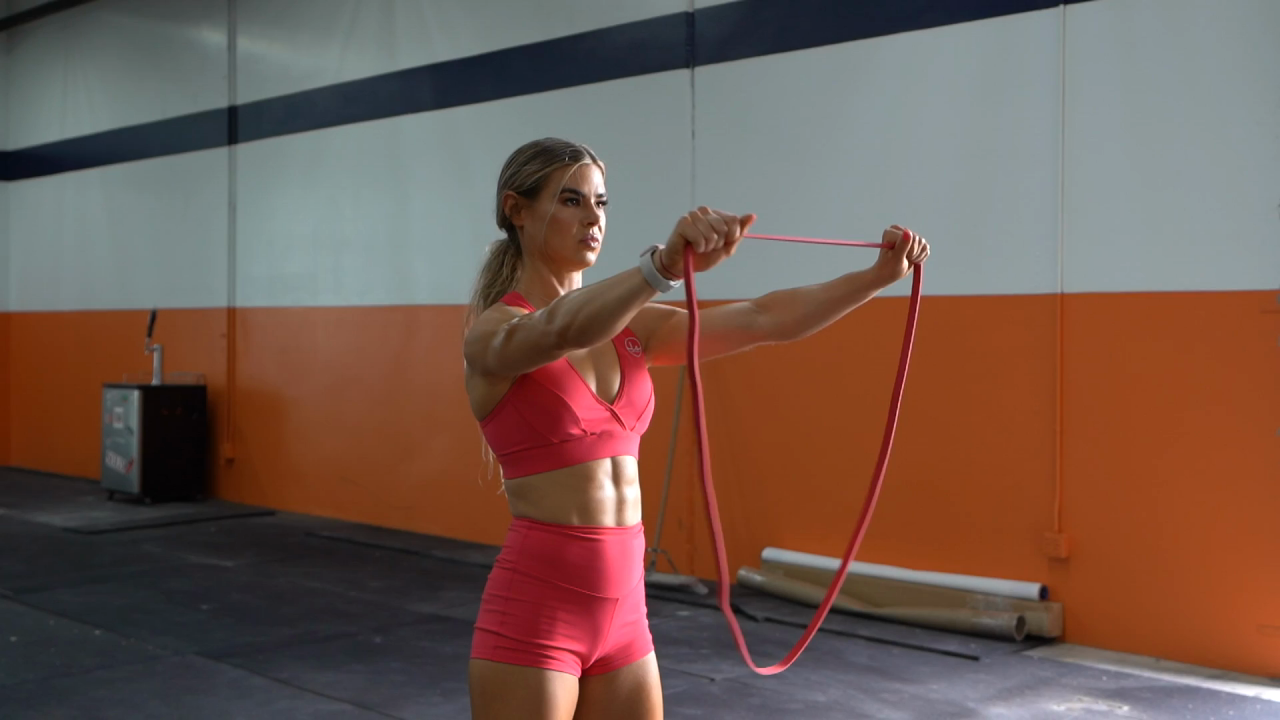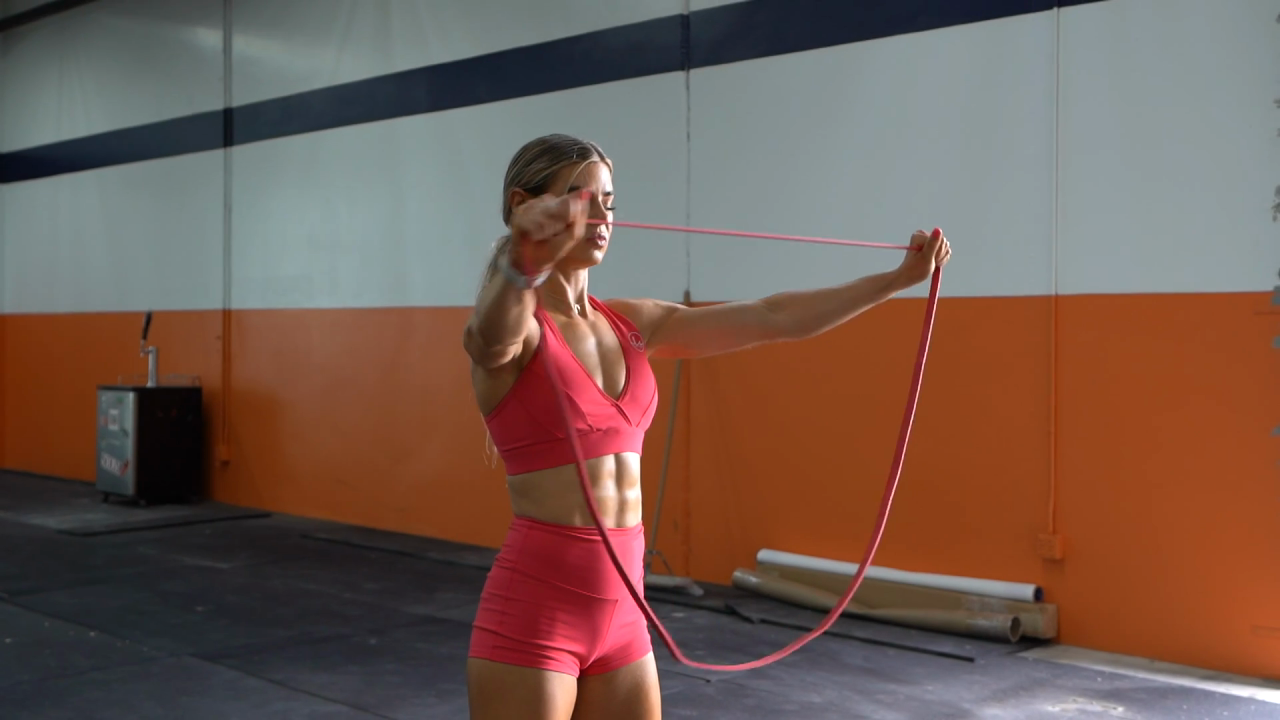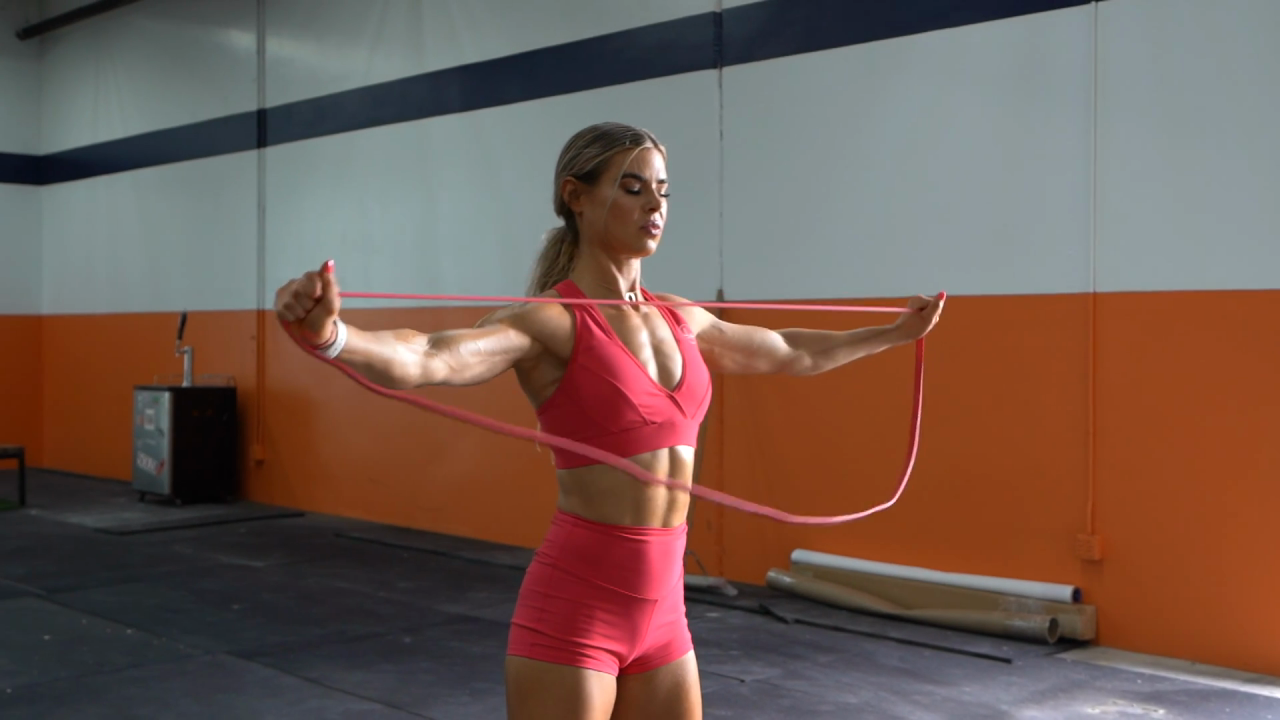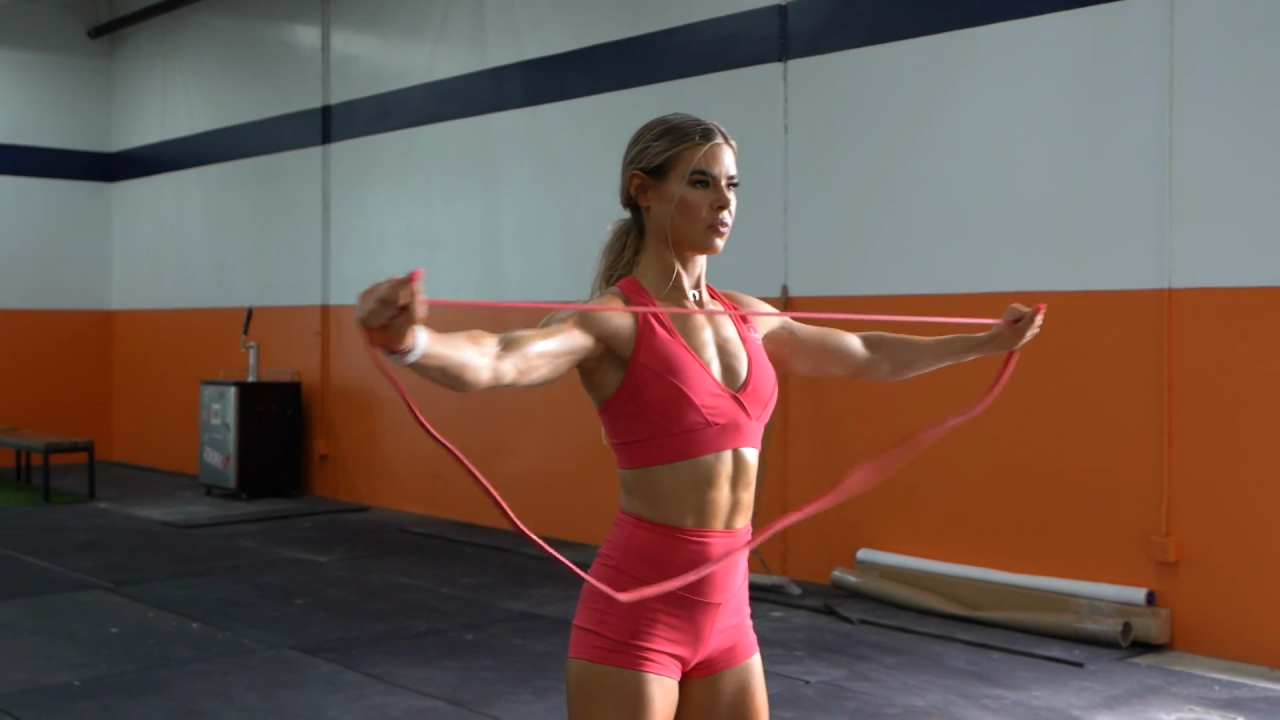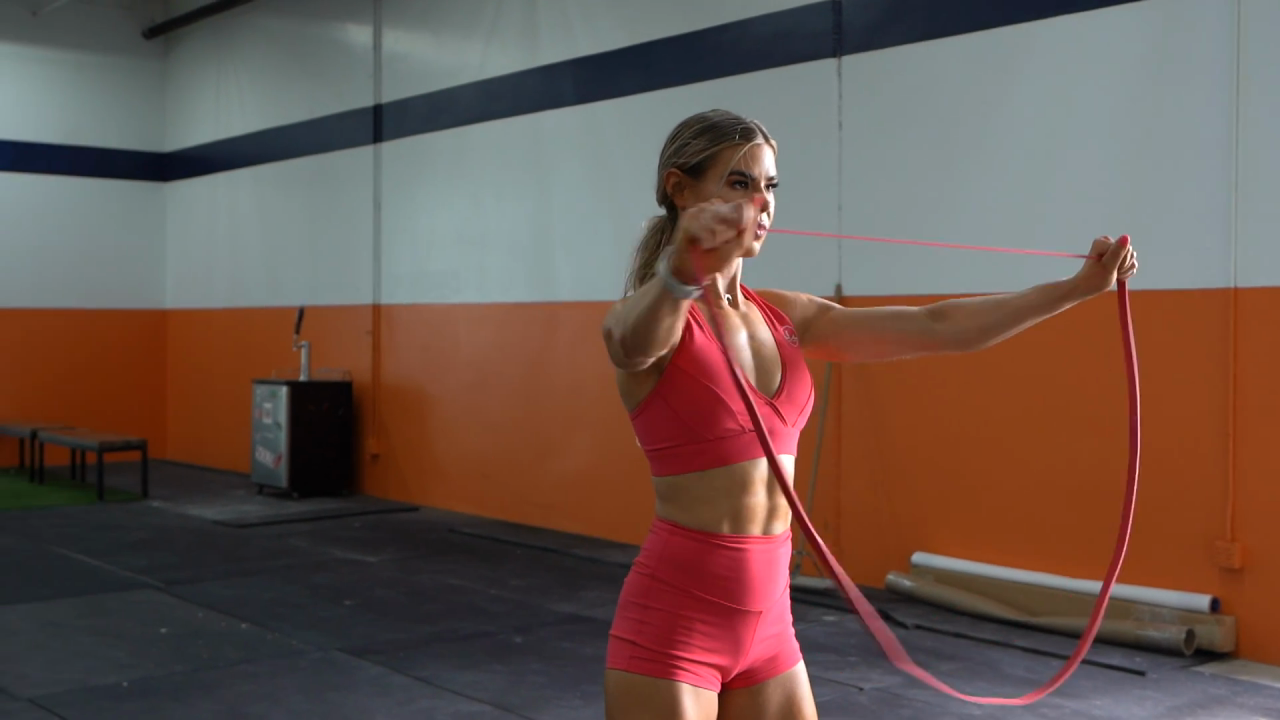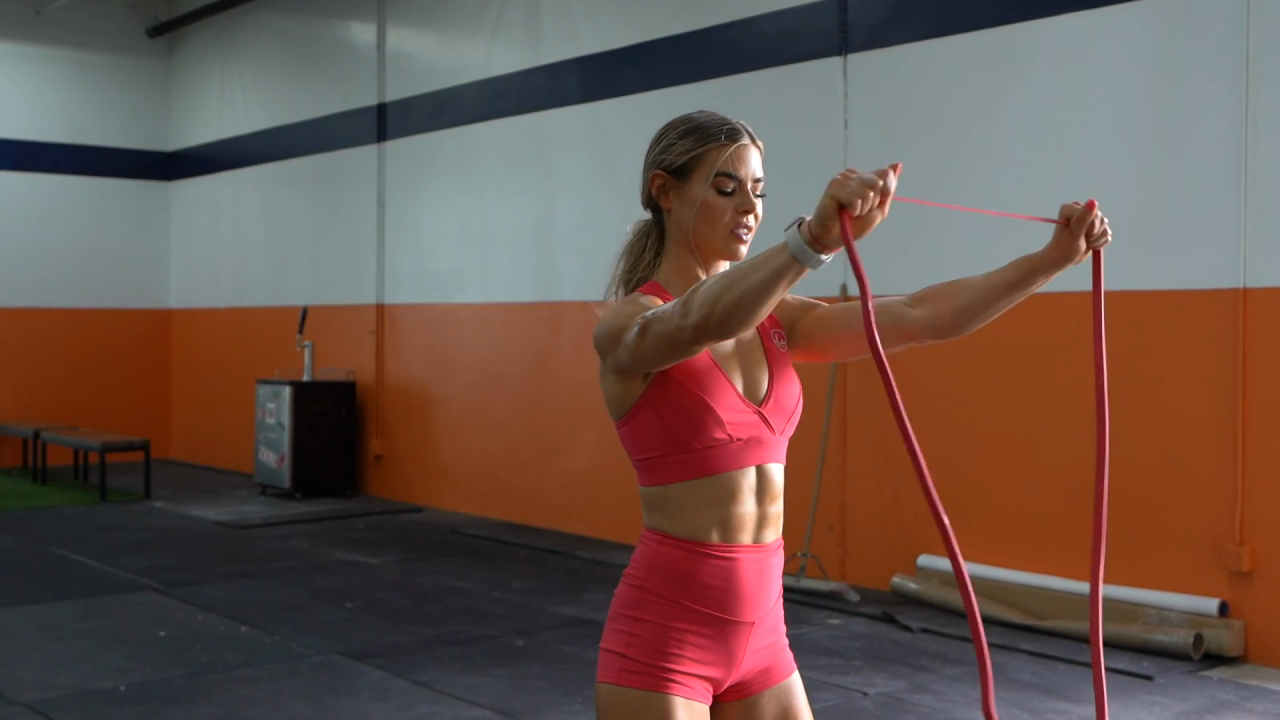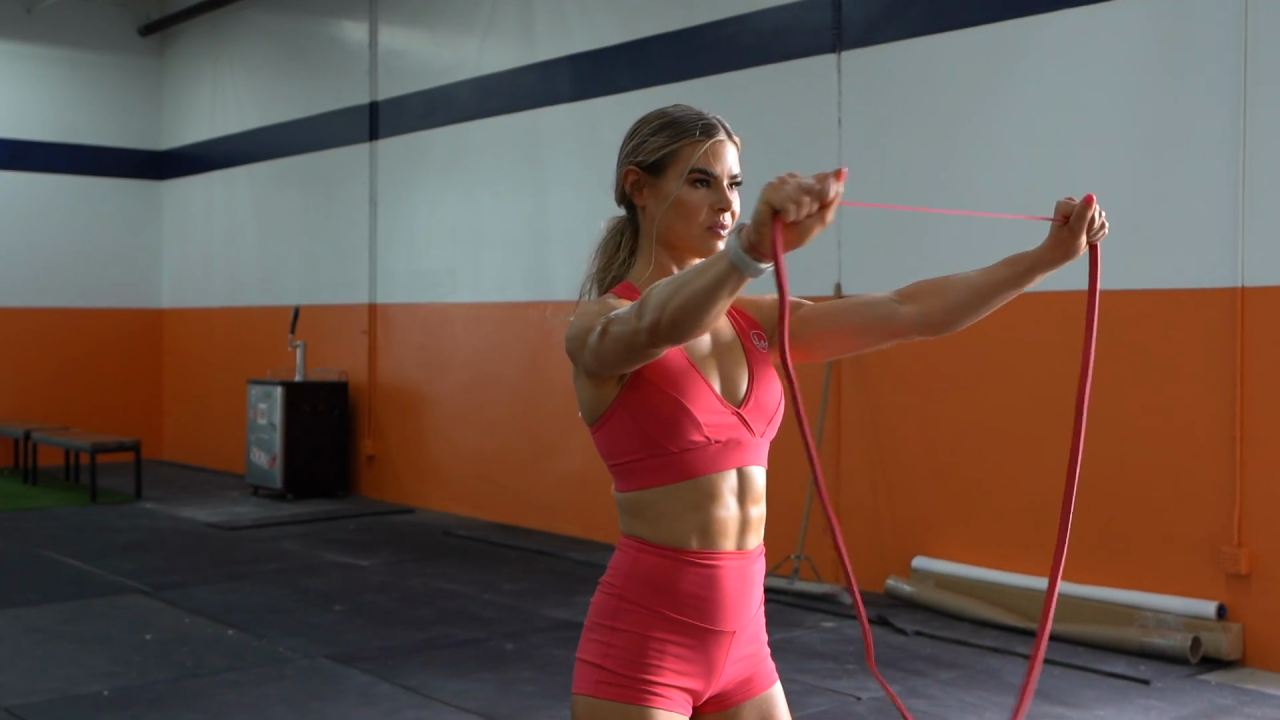
dt=0.4s
person 1, frame 1
left shoulder: (627, 329)
right shoulder: (494, 330)
left elbow: (763, 321)
right elbow: (562, 333)
left wrist: (879, 275)
right wrist: (666, 265)
left hip: (620, 613)
right hip: (531, 617)
person 1, frame 2
left shoulder: (628, 323)
right shoulder: (512, 324)
left elbow: (771, 318)
right elbow: (493, 337)
left wrist: (899, 279)
right wrist: (525, 265)
left hip: (616, 612)
right hip: (529, 616)
person 1, frame 3
left shoulder: (676, 317)
right shoulder: (549, 321)
left elbow: (788, 352)
right elbow: (426, 361)
left wrist: (896, 335)
right wrist: (328, 336)
left hip: (660, 609)
right hip: (571, 611)
person 1, frame 4
left shoulder: (742, 317)
right shoulder: (605, 322)
left elbow: (866, 356)
right elbow: (488, 364)
left wrist: (988, 339)
right wrist: (406, 340)
left hip: (721, 612)
right hip: (636, 616)
person 1, frame 5
left shoulder: (784, 316)
right shoulder: (639, 318)
left elbow: (938, 328)
right elbow: (641, 340)
left wrist: (1080, 285)
right wrist: (682, 268)
left hip: (765, 623)
right hip: (670, 627)
person 1, frame 6
left shoulder: (774, 321)
right shoulder: (626, 326)
left elbow: (921, 316)
right elbow: (706, 321)
left wrist: (1052, 257)
right wrist: (816, 236)
left hip: (758, 633)
right hip: (661, 638)
person 1, frame 7
left shoulder: (751, 322)
right shoulder: (601, 326)
left elbow: (907, 313)
right elbow: (656, 329)
left wrist: (1048, 256)
right wrist: (750, 246)
left hip: (739, 644)
right hip: (639, 649)
